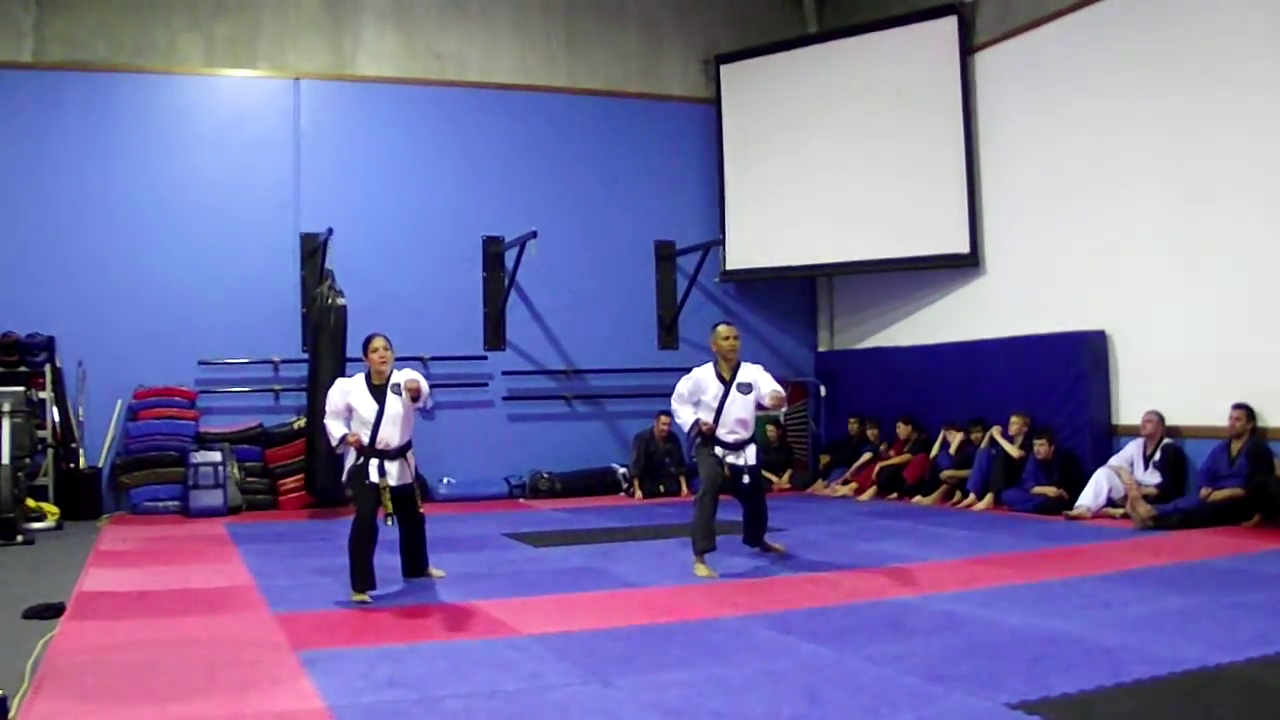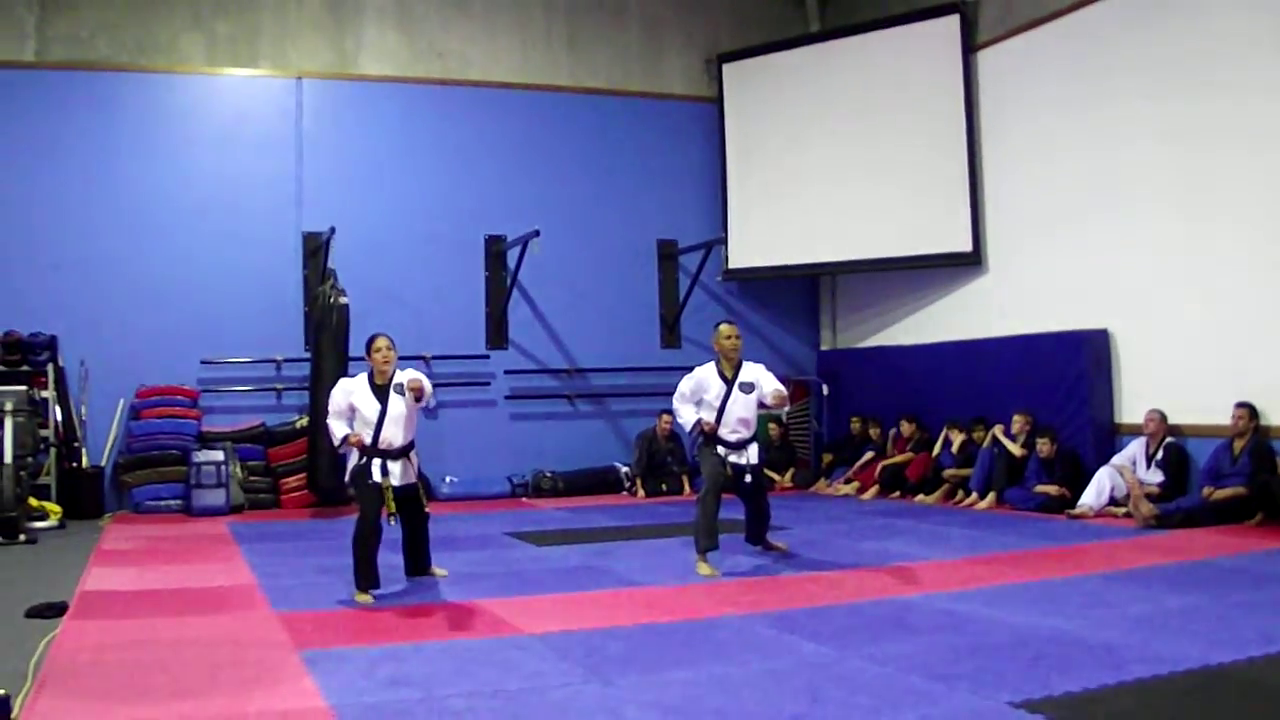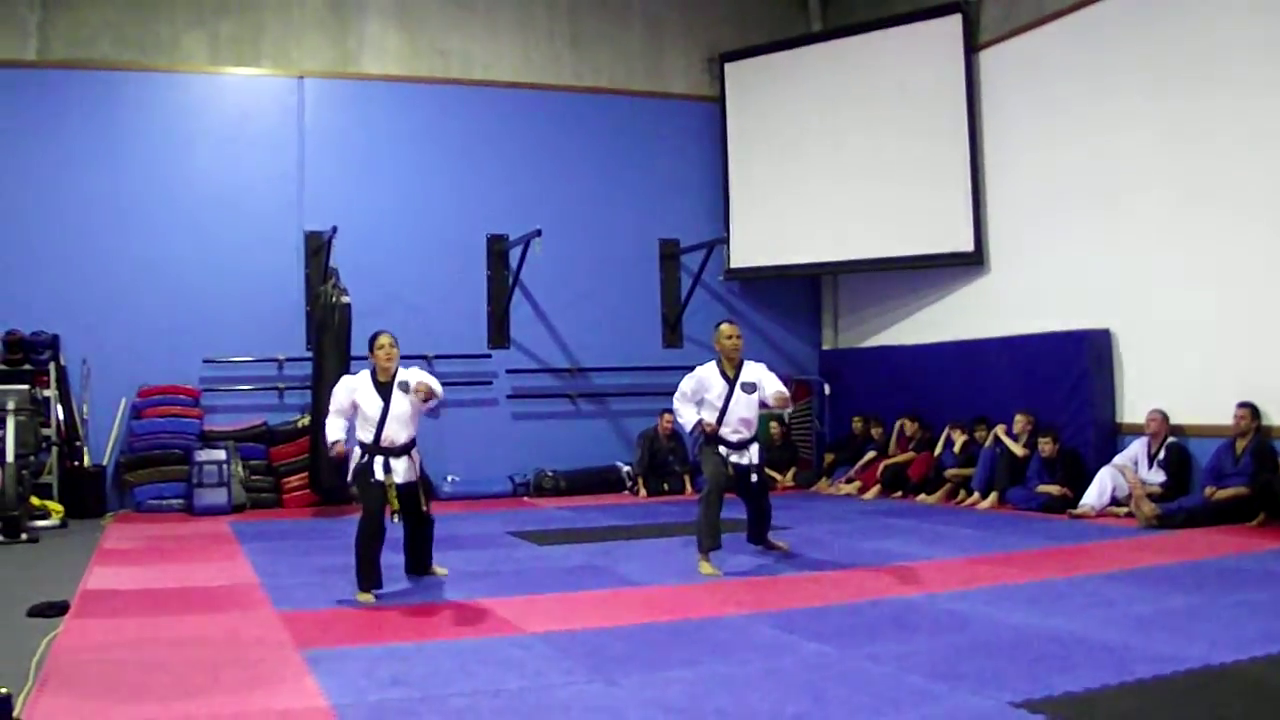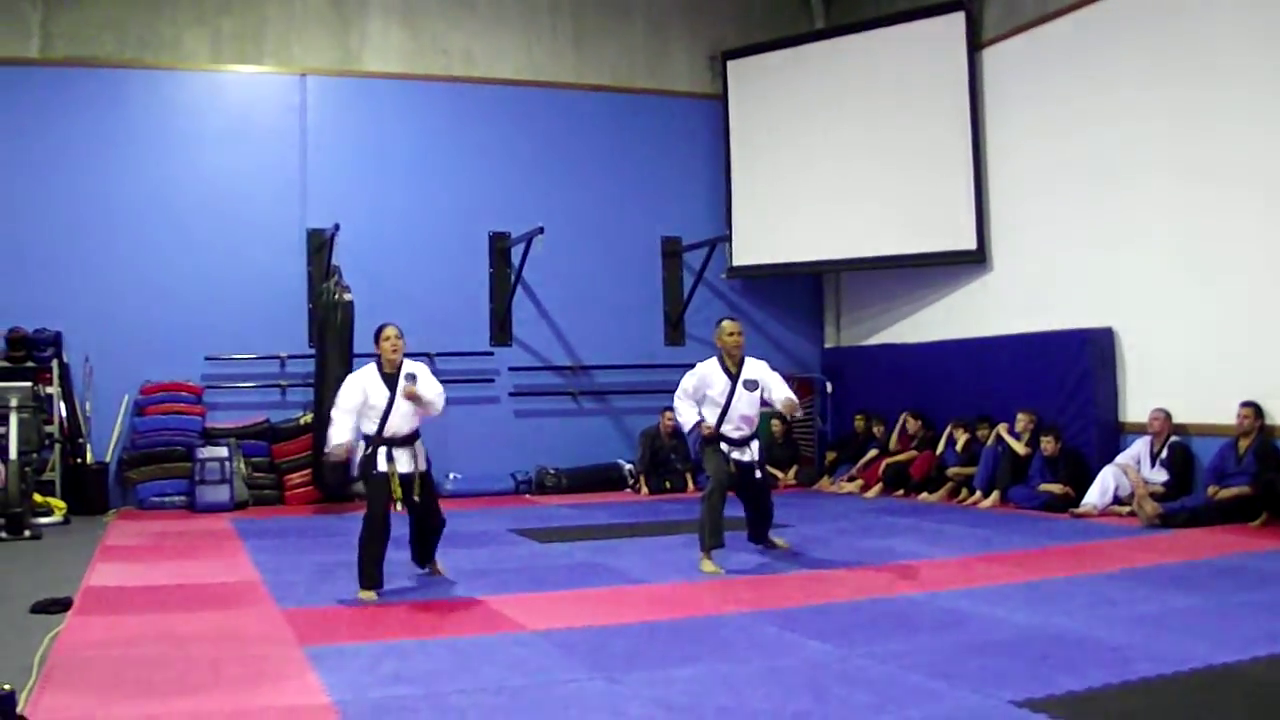
dt=0.1s
person 1, frame 1
left shoulder: (405, 380)
right shoulder: (349, 387)
left elbow: (421, 395)
right elbow: (333, 417)
left wrist: (416, 390)
right wrist: (343, 437)
left hip: (400, 463)
right hip: (365, 465)
left knee: (413, 519)
right knee: (365, 521)
left ankle: (418, 566)
right ankle: (361, 586)
person 1, frame 2
left shoulder: (407, 379)
right shoulder: (352, 387)
left elbow: (423, 395)
right elbow: (336, 417)
left wrist: (419, 390)
right wrist: (345, 437)
left hip: (403, 463)
right hip: (368, 465)
left knee: (416, 518)
right knee: (369, 521)
left ankle: (421, 566)
right ankle: (364, 585)
person 1, frame 3
left shoulder: (412, 377)
right shoulder: (354, 385)
left elbow: (433, 392)
right elbow: (337, 414)
left wrist: (429, 391)
right wrist: (336, 440)
left hip: (406, 461)
right hip: (372, 463)
left knee: (419, 517)
right knee: (372, 521)
left ankle: (420, 566)
right ankle: (366, 585)
person 1, frame 4
left shoulder: (416, 370)
right shoulder: (362, 377)
left elbow: (435, 403)
right elbow: (345, 410)
left wrist: (420, 396)
right wrist: (341, 441)
left hip: (410, 453)
right hip: (377, 456)
left knee: (429, 514)
right knee: (377, 517)
left ankle: (426, 559)
right ankle: (368, 583)
person 2, frame 1
left shoulder: (754, 372)
right shoulder: (700, 376)
left elbow: (770, 390)
right elbow: (679, 402)
left wrist: (777, 398)
right wrist: (695, 423)
left hip: (743, 451)
right hip: (711, 448)
left knee: (755, 500)
right knee: (708, 491)
left ankle: (758, 540)
right ankle: (699, 558)
person 2, frame 2
left shoulder: (756, 371)
right shoulder: (702, 375)
left elbow: (772, 388)
right elbow: (681, 401)
left wrist: (779, 397)
right wrist: (697, 423)
left hip: (745, 450)
right hip: (713, 447)
left knee: (758, 500)
right knee: (711, 490)
left ankle: (761, 539)
right ankle: (702, 557)
person 2, frame 3
left shoulder: (757, 371)
right shoulder: (703, 374)
left elbow: (774, 389)
right elbow: (681, 401)
left wrist: (781, 398)
right wrist: (697, 423)
left hip: (746, 449)
right hip: (715, 447)
left knee: (759, 499)
right knee: (713, 489)
left ankle: (761, 539)
right ankle: (704, 556)
person 2, frame 4
left shoulder: (758, 368)
right shoulder: (704, 371)
left elbow: (777, 389)
right elbow: (682, 398)
left wrist: (788, 402)
right wrist: (697, 424)
left hip: (747, 446)
right hip: (716, 445)
left knee: (760, 499)
right knee: (716, 487)
left ankle: (762, 537)
right ankle: (706, 555)
